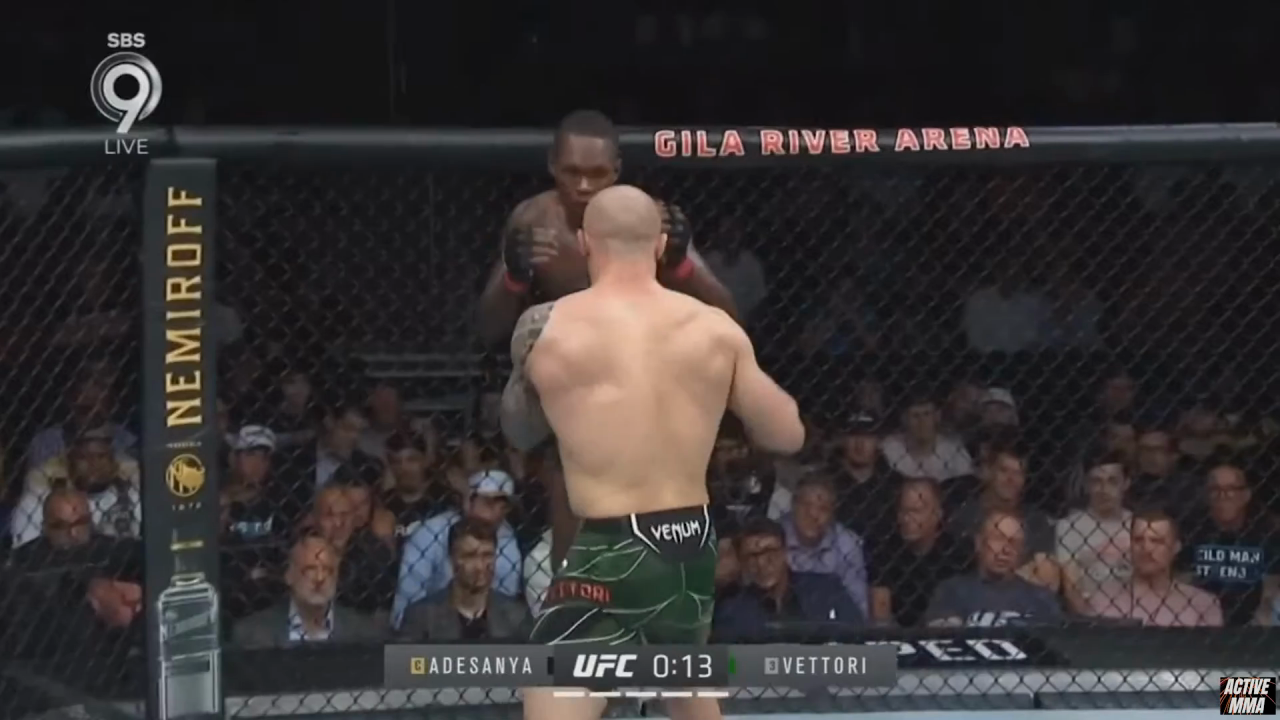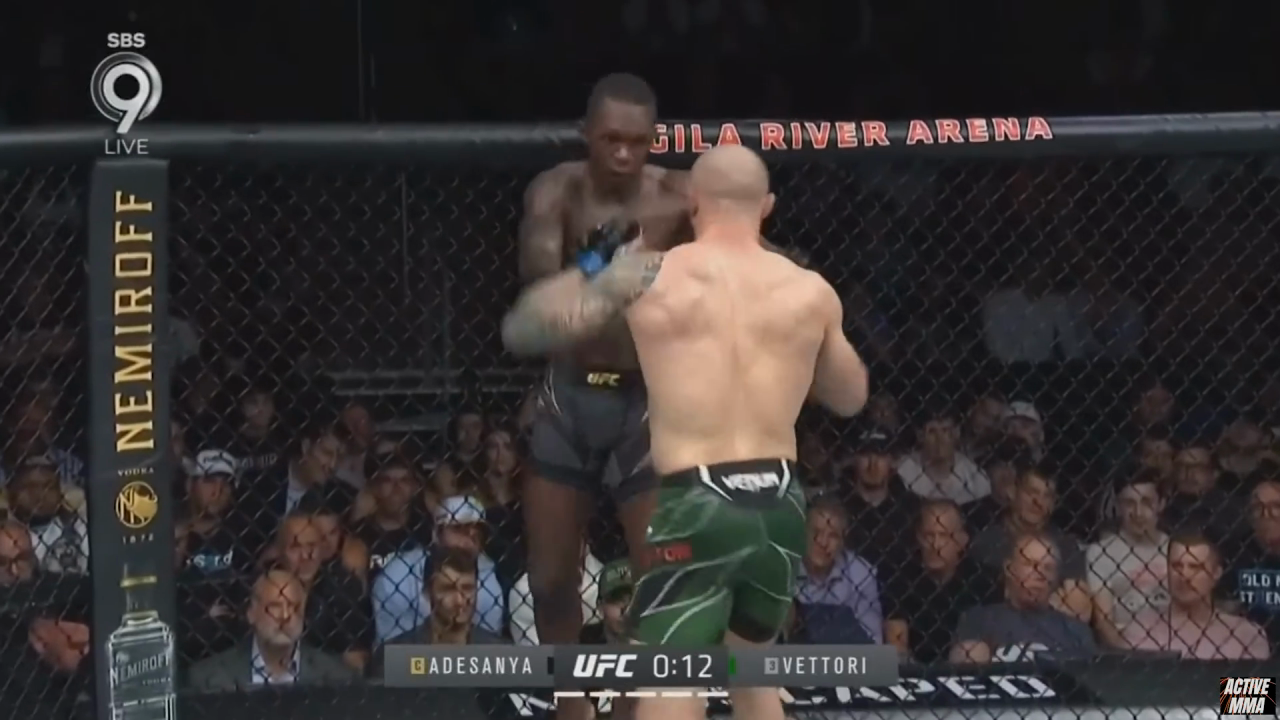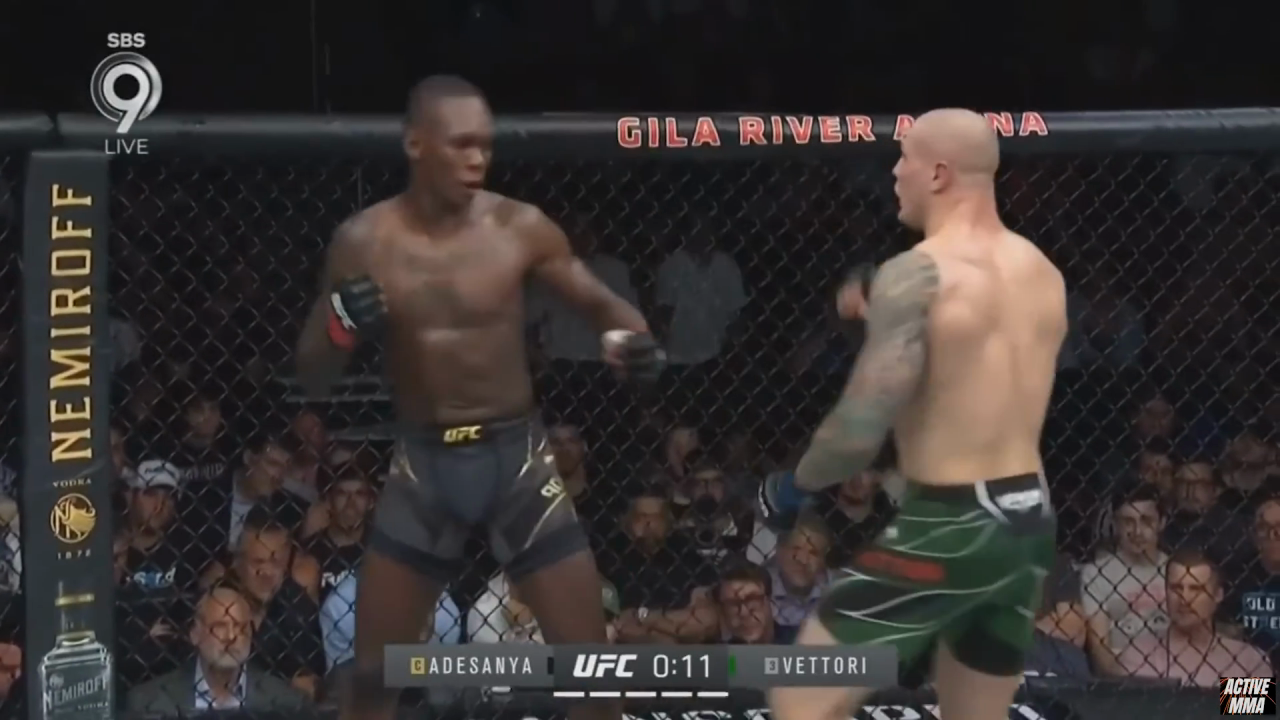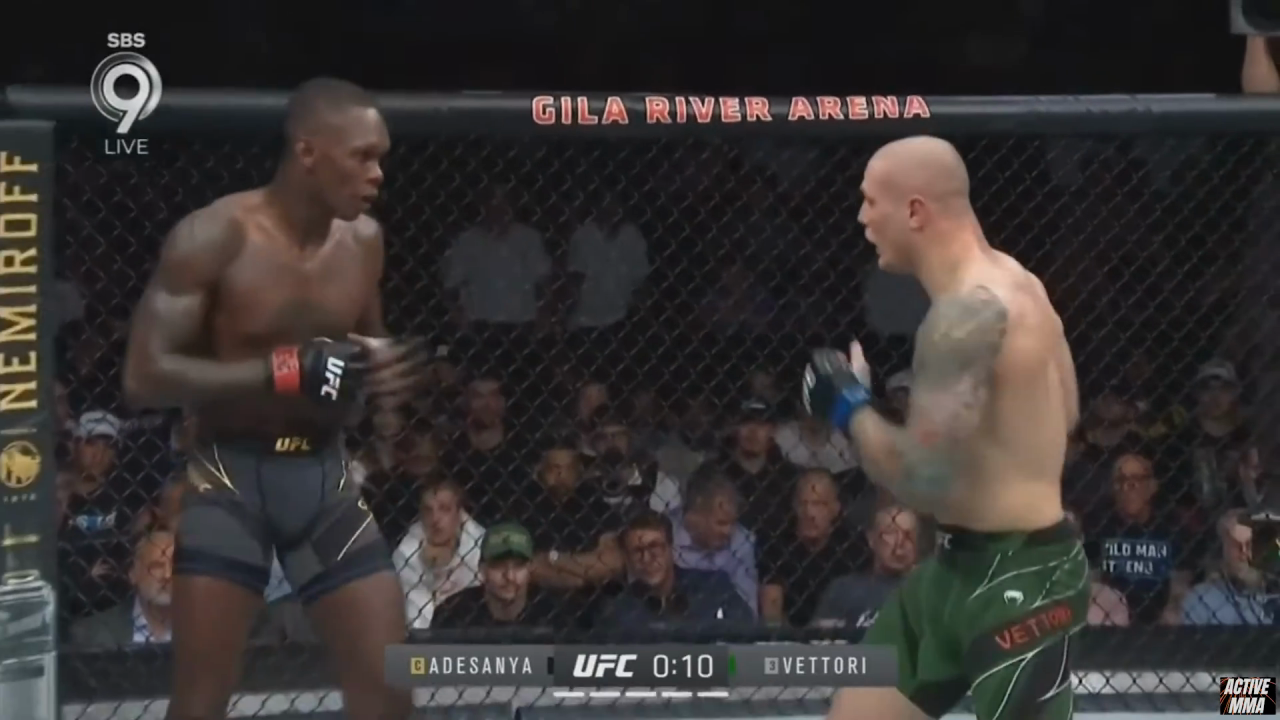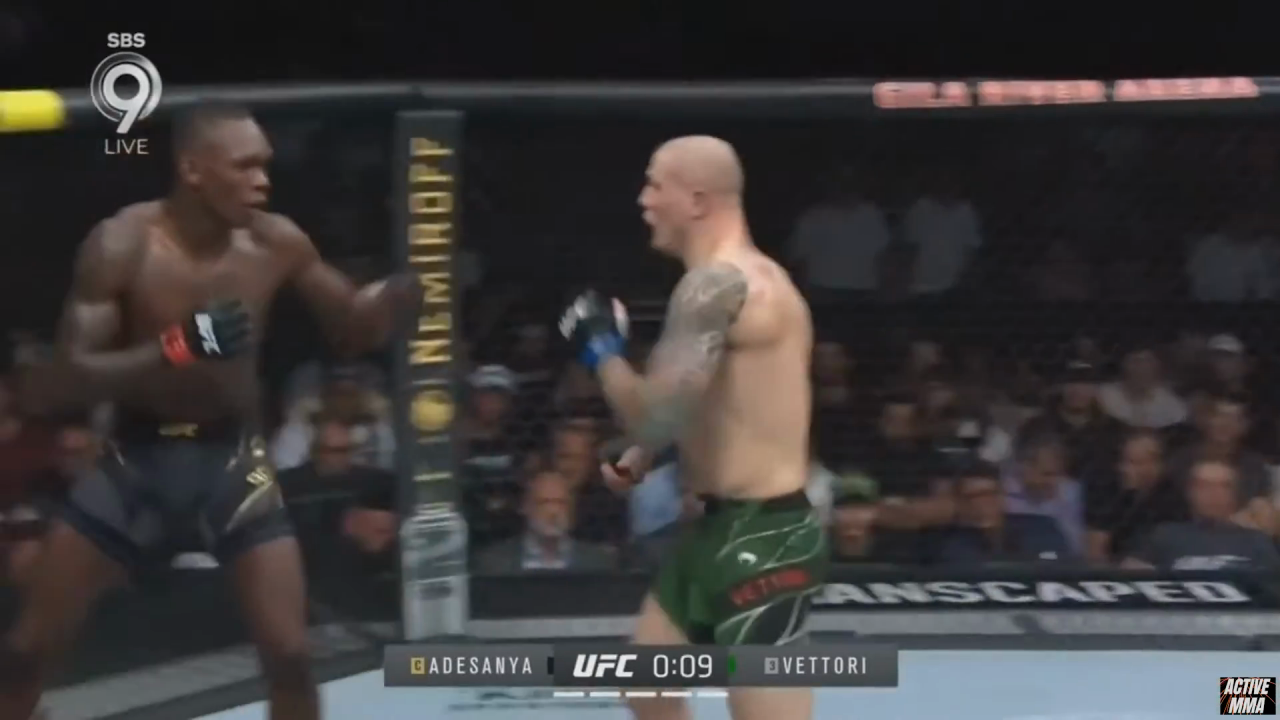
dt=1s
person 1, frame 1
right shoulder: (531, 219)
left elbow: (725, 314)
right elbow: (490, 329)
left wrist: (678, 258)
right wrist: (515, 275)
right knee: (571, 553)
person 1, frame 2
left shoulder: (679, 198)
right shoulder: (558, 190)
right elbow: (539, 269)
right wrist: (594, 254)
left hip: (643, 406)
right hip: (567, 401)
right knee: (550, 580)
person 1, frame 3
left shoulder: (520, 226)
right shoulder: (364, 238)
left elbow: (608, 308)
right elbow: (312, 376)
left wrist: (629, 342)
right wrist: (339, 327)
left hip: (515, 457)
right hip: (424, 464)
person 1, frame 4
left shoulder: (364, 239)
right shoulder: (213, 236)
right elbow: (145, 375)
left wrist: (382, 368)
right wrist: (287, 370)
left hip: (324, 473)
right hip: (232, 477)
person 1, frame 5
left shoulder: (277, 242)
right shoulder: (122, 245)
left elbow: (354, 330)
right elbow: (71, 379)
left wrist: (388, 298)
right wrist: (180, 347)
left hip: (233, 458)
right hip: (144, 458)
left knee: (289, 657)
person 2, frame 1
left shoulder: (544, 328)
right shoulder: (716, 330)
left elbow: (520, 432)
right elbow: (788, 435)
left hip: (613, 556)
right hip: (693, 547)
person 2, frame 2
left shoulder: (649, 277)
right shoulder: (811, 291)
left elbow: (521, 330)
right elbow: (851, 399)
left wrist: (598, 264)
left hip: (695, 511)
right hip: (779, 509)
person 2, frame 3
left shoulder: (918, 274)
right shoulder: (1041, 273)
left elbow: (861, 427)
left wrist: (794, 484)
left hip: (945, 532)
right hip: (1024, 526)
person 2, frame 4
left shoulder: (971, 311)
right shoulder: (993, 289)
left elbow: (918, 478)
right elbow: (1065, 407)
left wrist: (850, 404)
left hip: (1018, 580)
right hip: (960, 565)
person 2, frame 5
left shoulder: (717, 285)
right shoulder: (756, 277)
left elbow: (653, 422)
left wrist: (599, 346)
right wrist: (640, 459)
left hip: (765, 537)
right hip: (723, 526)
